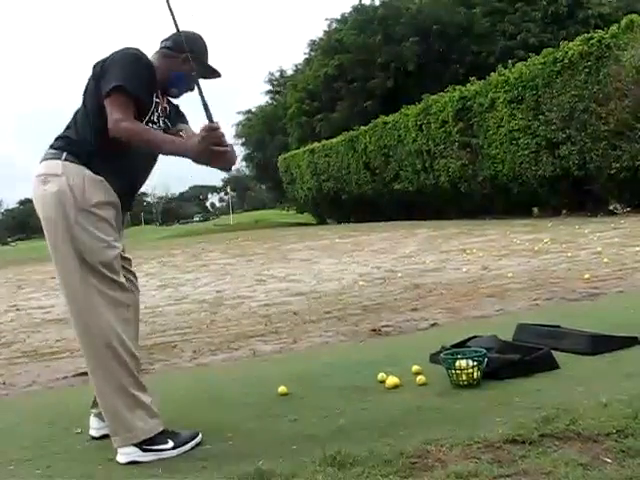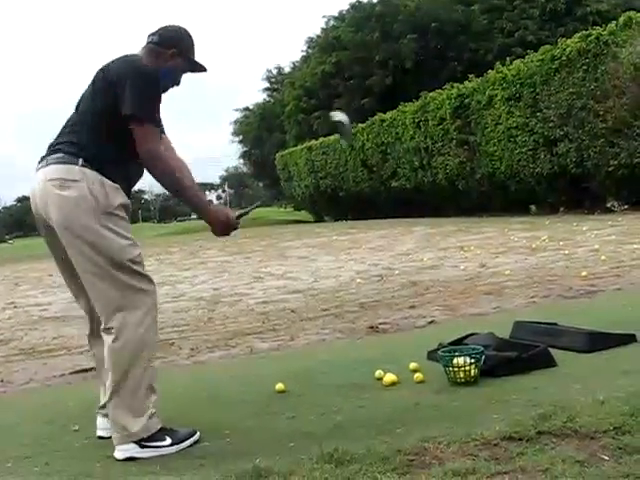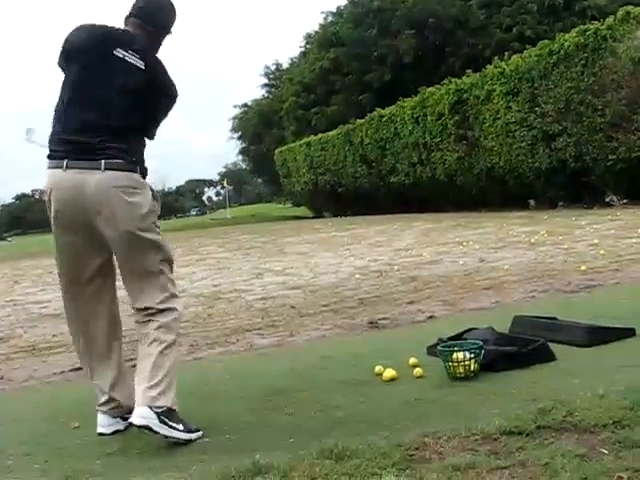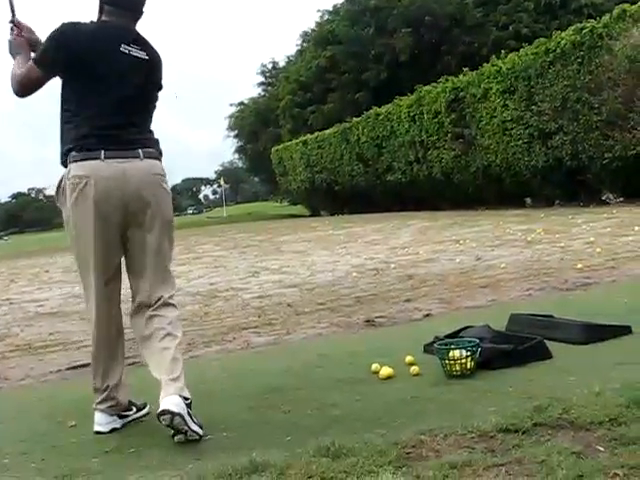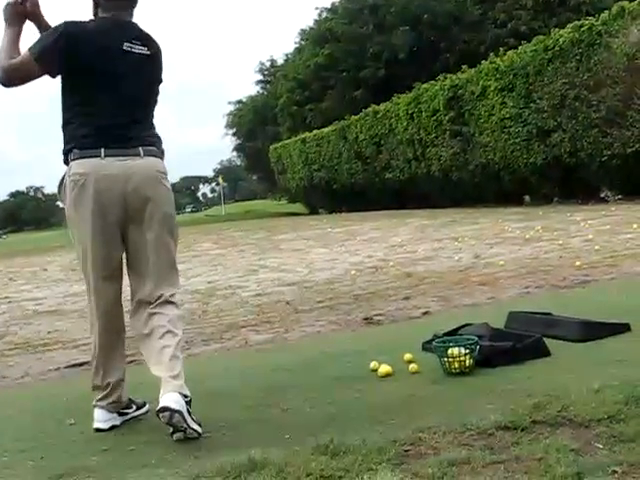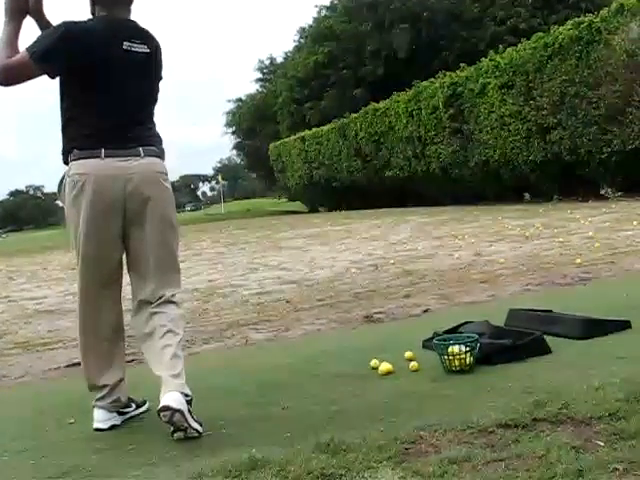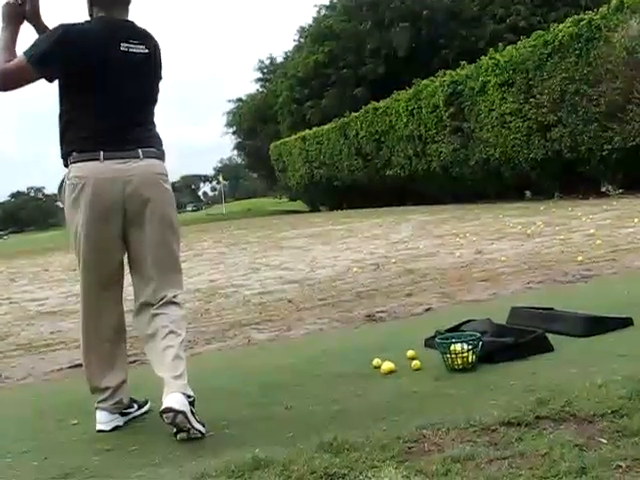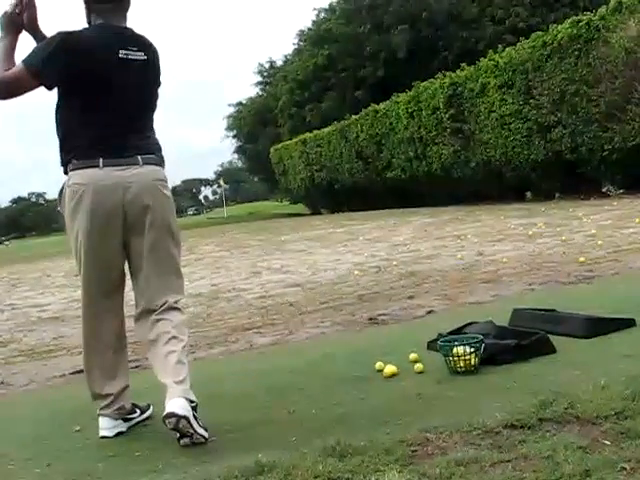
dt=0.3s
person 1, frame 1
left shoulder: (165, 106)
right shoulder: (130, 62)
left elbow: (190, 140)
right elbow: (119, 127)
left wrist: (212, 147)
right wrist: (191, 148)
left hip: (97, 194)
right hip: (73, 183)
left knee: (116, 301)
right knee: (105, 308)
left ankle: (108, 411)
right ankle: (137, 435)
person 1, frame 2
left shoulder: (123, 75)
right shoulder: (140, 76)
left elbow: (163, 155)
right elbow: (152, 155)
left wrist: (202, 206)
right wrist: (205, 209)
left hip: (55, 187)
right hip: (81, 186)
left knee: (107, 307)
right knee: (134, 303)
left ankle: (114, 409)
right ankle: (140, 432)
person 1, frame 3
left shoulder: (84, 38)
right shoulder: (160, 82)
left hip: (61, 178)
right hip: (116, 182)
left knee: (88, 302)
right knee: (157, 297)
left ankle: (113, 405)
right ankle: (155, 404)
person 1, frame 4
left shoulder: (73, 36)
right shoulder: (150, 57)
left elbow: (21, 85)
left wrist: (20, 50)
right wrist: (40, 46)
left hip: (90, 173)
right hip: (145, 170)
left knee: (101, 295)
right knee: (155, 292)
left ankle: (109, 404)
right ankle: (173, 393)
person 1, frame 5
left shoulder: (75, 35)
right shoulder: (150, 48)
left hip: (91, 172)
right hip: (146, 168)
left knee: (101, 292)
right knee: (157, 290)
left ankle: (109, 401)
right ankle: (172, 391)
person 1, frame 6
right shoulder: (149, 45)
left hip: (91, 172)
right hip: (146, 168)
left knee: (98, 293)
right knee: (158, 288)
left ankle: (109, 399)
right ankle: (173, 390)
person 1, frame 7
left shoulder: (72, 38)
right shoulder: (148, 45)
left hip: (91, 175)
right hip: (146, 170)
left knee: (99, 295)
right knee: (160, 289)
left ankle: (111, 401)
right ankle: (176, 392)
person 1, frame 8
left shoulder: (70, 45)
right shoulder: (147, 52)
left hip: (90, 182)
right hip: (146, 177)
left knee: (100, 301)
right knee: (161, 296)
left ankle: (114, 408)
right ankle: (178, 396)
